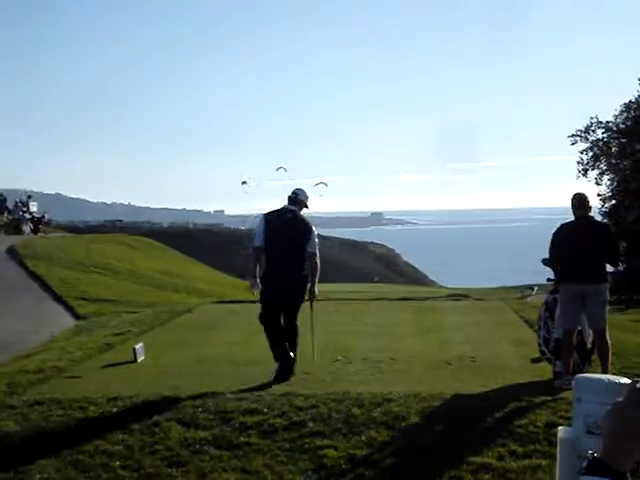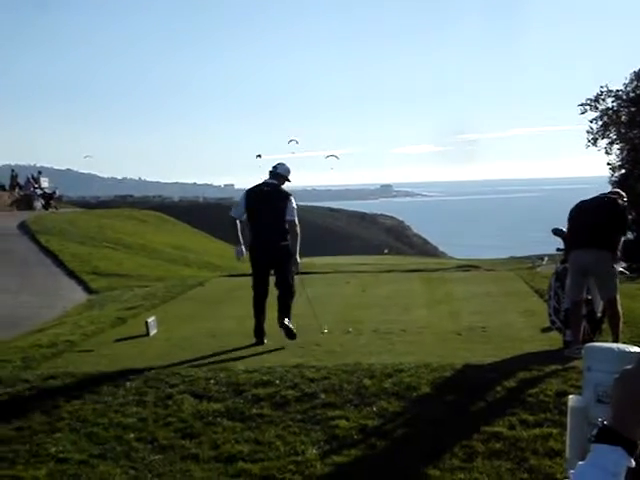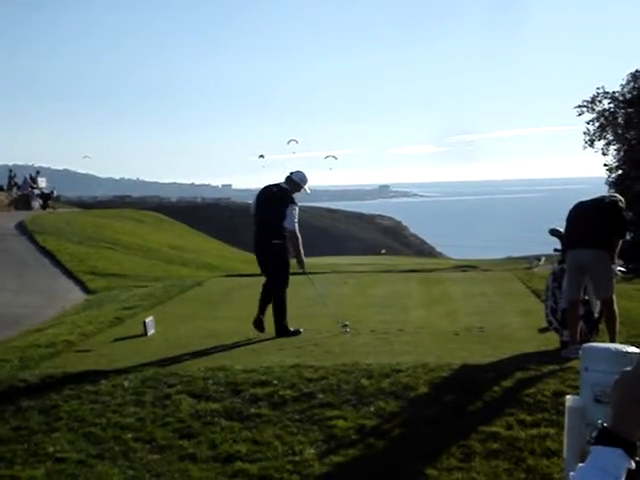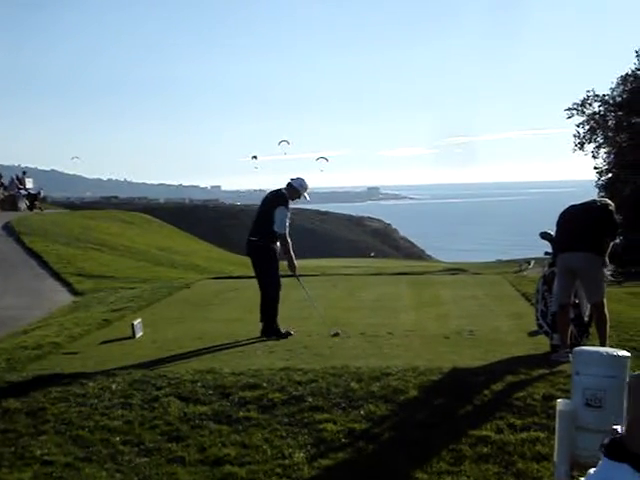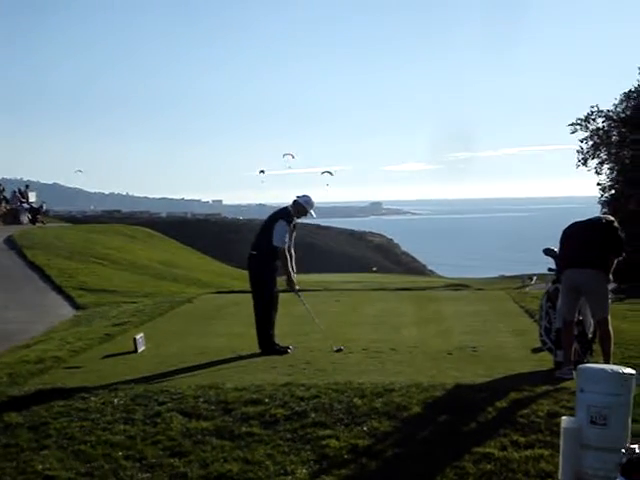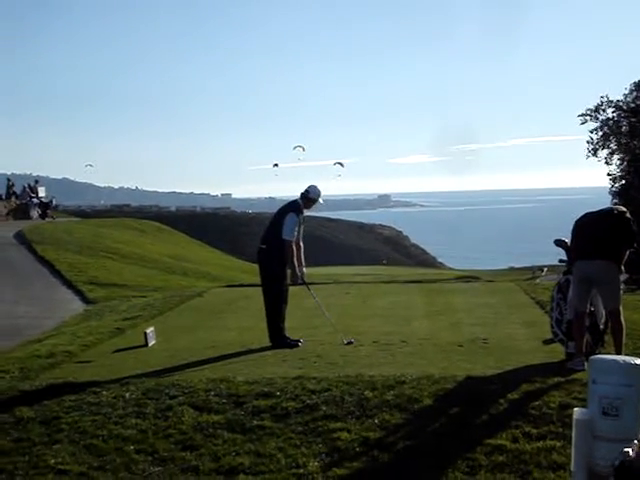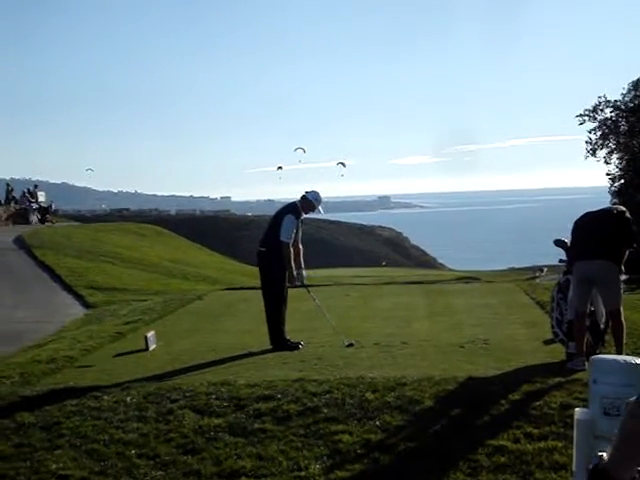
dt=0.7s
person 1, frame 1
left shoulder: (267, 219)
right shoulder: (307, 226)
left elbow: (257, 250)
right elbow: (313, 259)
left wrist: (254, 276)
right wrist: (313, 285)
left hip: (273, 278)
right hip: (298, 279)
left knee: (269, 319)
right knee: (290, 323)
left ankle: (285, 356)
right ankle: (286, 368)
person 1, frame 2
left shoulder: (249, 193)
right shoulder: (285, 196)
left elbow: (235, 218)
right elbow: (293, 226)
left wrist: (239, 244)
right wrist: (296, 253)
left hip: (257, 248)
right hip: (281, 248)
left knee: (260, 291)
right knee: (286, 287)
left ankle: (260, 334)
right ankle: (284, 319)
person 1, frame 3
left shoulder: (264, 191)
right shoulder: (289, 202)
left elbow: (256, 216)
right elbow: (293, 233)
right wrist: (300, 257)
left hip: (260, 244)
right hip: (277, 247)
left knee: (270, 283)
right knee: (279, 288)
left ankle: (260, 315)
right ankle: (281, 327)
person 1, frame 4
left shoulder: (274, 195)
right shoulder: (282, 204)
right elbow: (282, 236)
left wrist: (280, 248)
right wrist: (291, 260)
left hip: (259, 244)
right hip: (262, 247)
left knee: (268, 287)
right knee: (272, 287)
left ankle: (268, 326)
right ankle: (271, 328)
person 1, frame 5
left shoulder: (290, 219)
right shoulder: (283, 220)
left elbow: (289, 250)
right elbow: (282, 252)
left wrist: (293, 274)
right wrist: (289, 277)
left hip: (265, 262)
right hip: (261, 262)
left knee: (269, 303)
right knee: (266, 305)
left ankle: (268, 342)
right ankle: (267, 345)
person 1, frame 6
left shoulder: (297, 212)
right shoulder: (293, 213)
left elbow: (298, 243)
right elbow: (289, 245)
left wrist: (301, 267)
right wrist: (294, 271)
left hip: (275, 256)
right hip: (270, 256)
left knee: (279, 298)
right knee: (276, 298)
left ankle: (279, 336)
right ankle: (278, 339)
person 1, frame 7
left shoulder: (297, 214)
right shoulder: (291, 215)
left elbow: (297, 245)
right elbow: (286, 246)
left wrist: (300, 269)
right wrist: (291, 272)
left hip: (275, 258)
right hip: (270, 259)
left knee: (279, 300)
right knee: (276, 301)
left ankle: (280, 338)
right ankle: (279, 341)
person 2, frame 1
left shoulder: (562, 231)
right shoulder: (604, 230)
left elbow: (554, 260)
right elbow: (615, 260)
left hip: (569, 284)
right hip: (596, 284)
left knee: (568, 332)
right knee: (600, 332)
left ankle: (566, 376)
person 2, frame 2
left shoulder: (580, 206)
right shoulder: (617, 205)
right elbow: (619, 232)
right wrist: (615, 253)
left hip: (576, 254)
right hip: (601, 253)
left knee: (576, 301)
right knee: (611, 300)
left ankle: (576, 345)
right ankle: (616, 345)
person 2, frame 3
left shoulder: (578, 207)
right shoulder: (616, 205)
left elbow: (568, 232)
right elbow: (619, 234)
right wrist: (613, 256)
left hip: (573, 253)
right hip: (598, 253)
left knee: (573, 301)
right knee: (608, 300)
left ankle: (573, 345)
person 2, frame 4
left shoulder: (568, 211)
right shoulder: (604, 207)
left elbow: (558, 237)
right elbow: (611, 234)
right wrist: (603, 257)
left hip: (564, 257)
right hip: (589, 256)
left knee: (563, 305)
right knee: (598, 304)
left ankle: (564, 349)
person 2, frame 5
left shoulder: (571, 228)
right shoulder: (608, 224)
left elbow: (561, 255)
right elbow: (616, 251)
right wrist: (607, 274)
left hip: (569, 274)
right hip: (594, 274)
left knee: (567, 322)
right knee: (603, 322)
left ankle: (567, 366)
person 2, frame 6
left shoulder: (583, 219)
right shoulder: (621, 216)
left elbow: (573, 245)
right elbow: (627, 244)
right wrist: (619, 265)
left hip: (580, 265)
right hip: (606, 265)
left knee: (579, 313)
right knee: (614, 313)
left ankle: (579, 358)
person 2, frame 7
left shoulder: (583, 219)
right shoulder: (621, 215)
left elbow: (573, 245)
right elbow: (626, 244)
right wrist: (619, 265)
left hip: (580, 265)
right hip: (606, 265)
left knee: (579, 313)
right knee: (615, 313)
left ankle: (579, 358)
right ankle: (620, 357)
